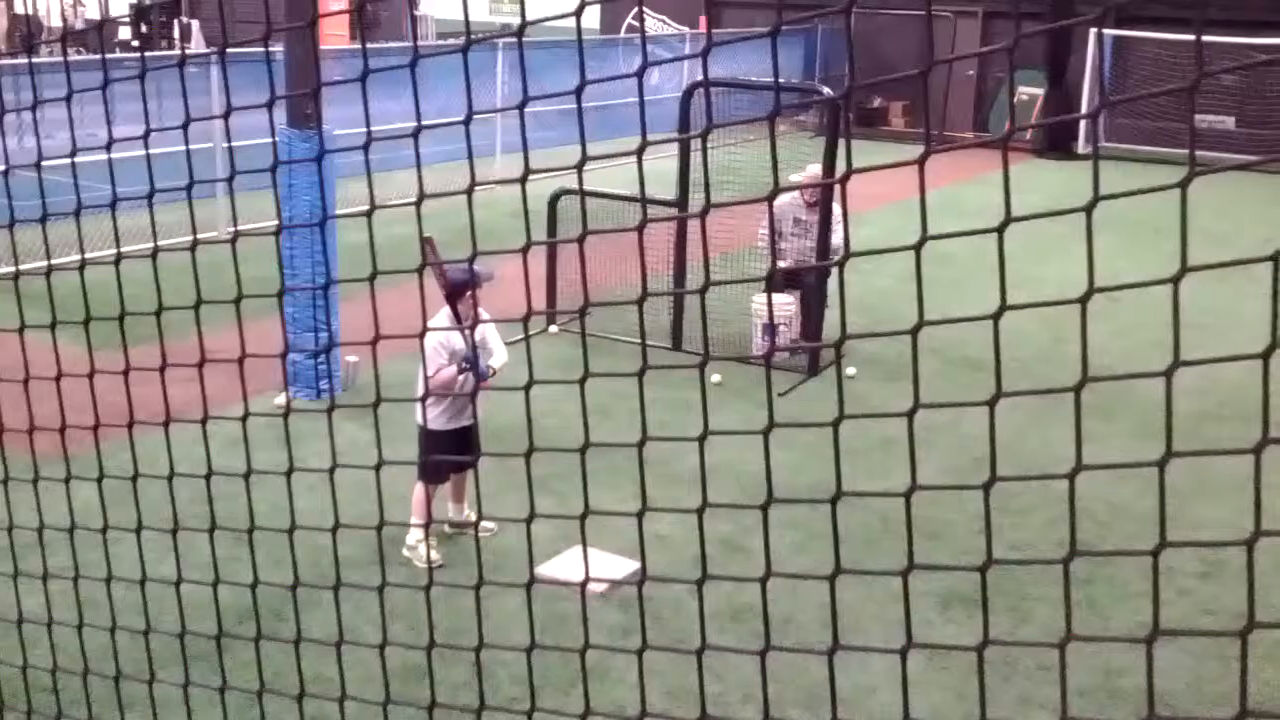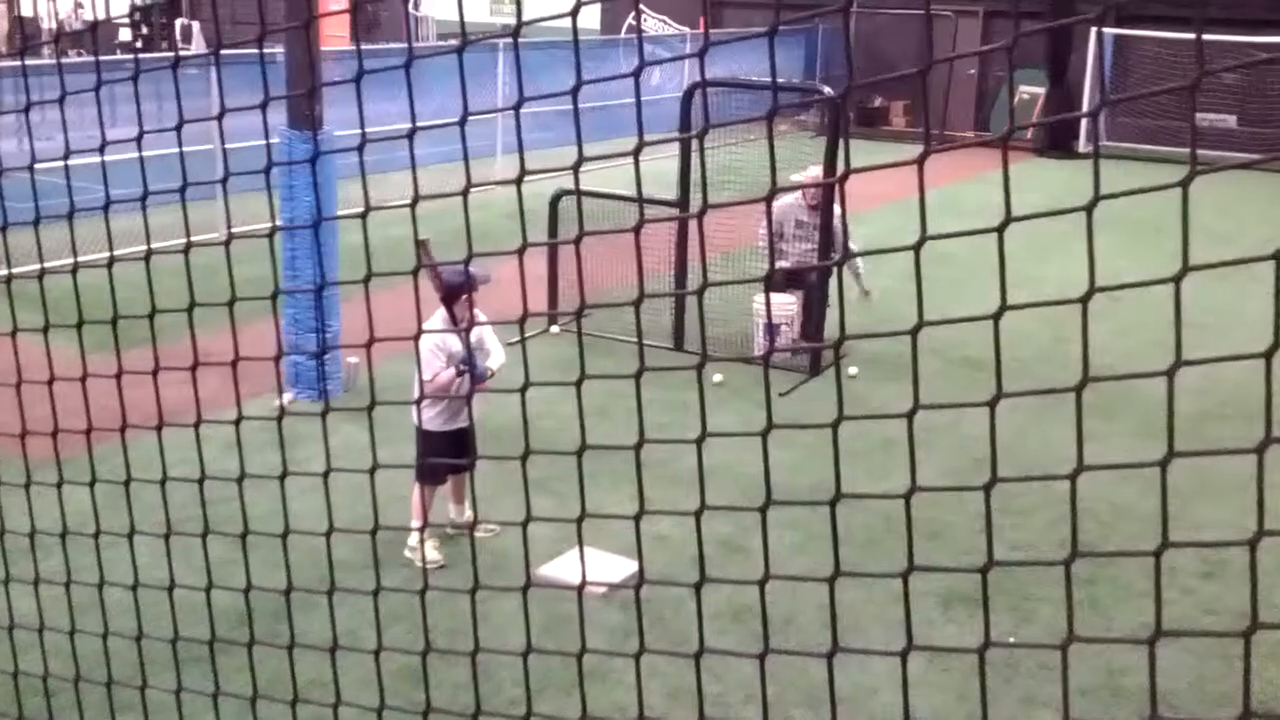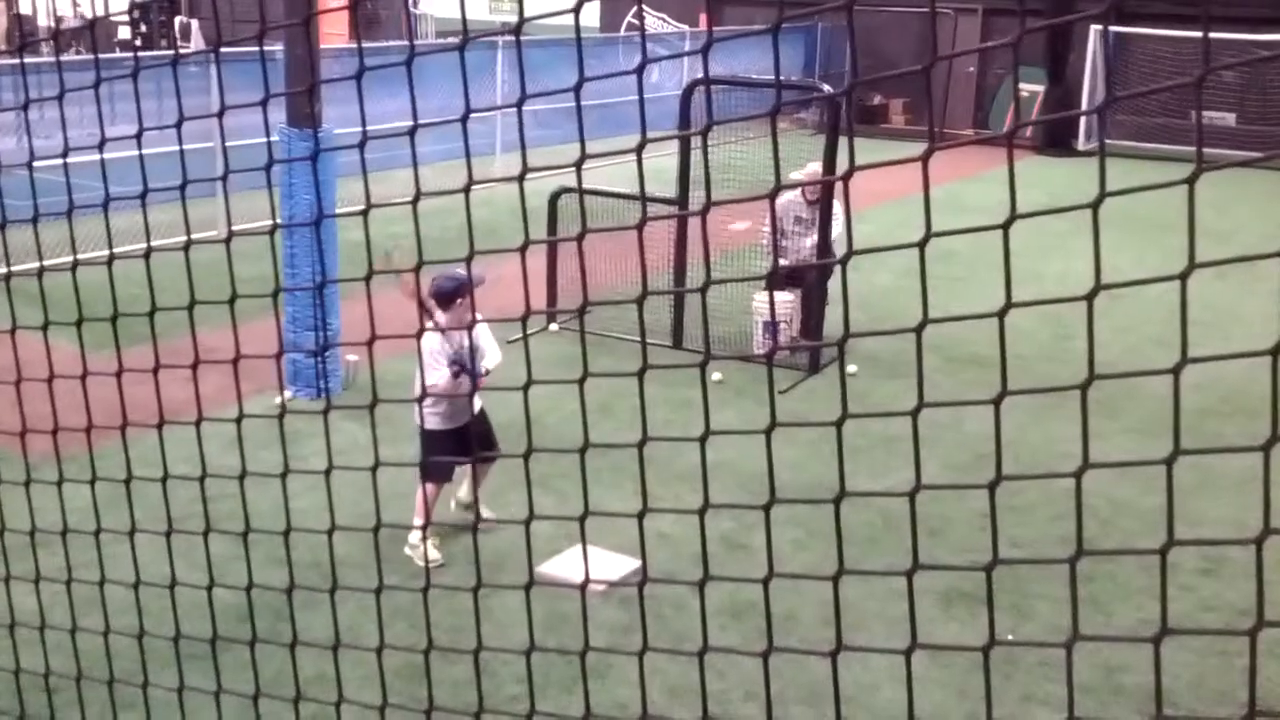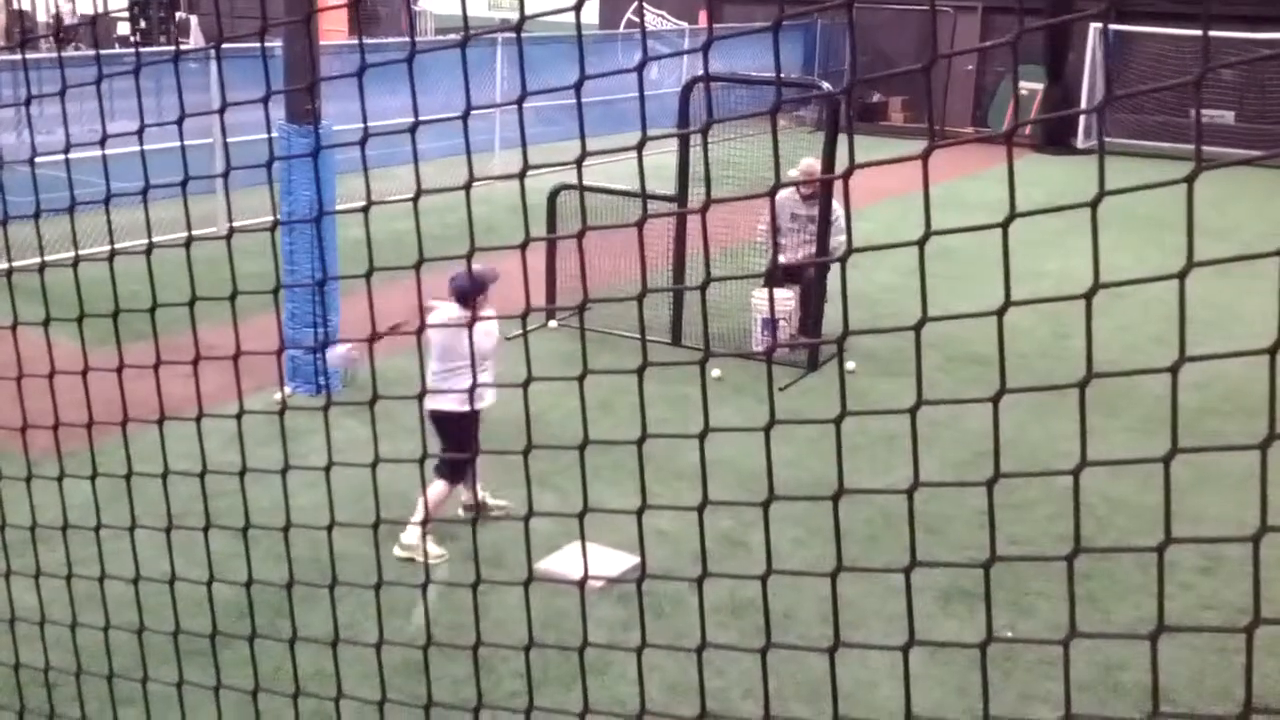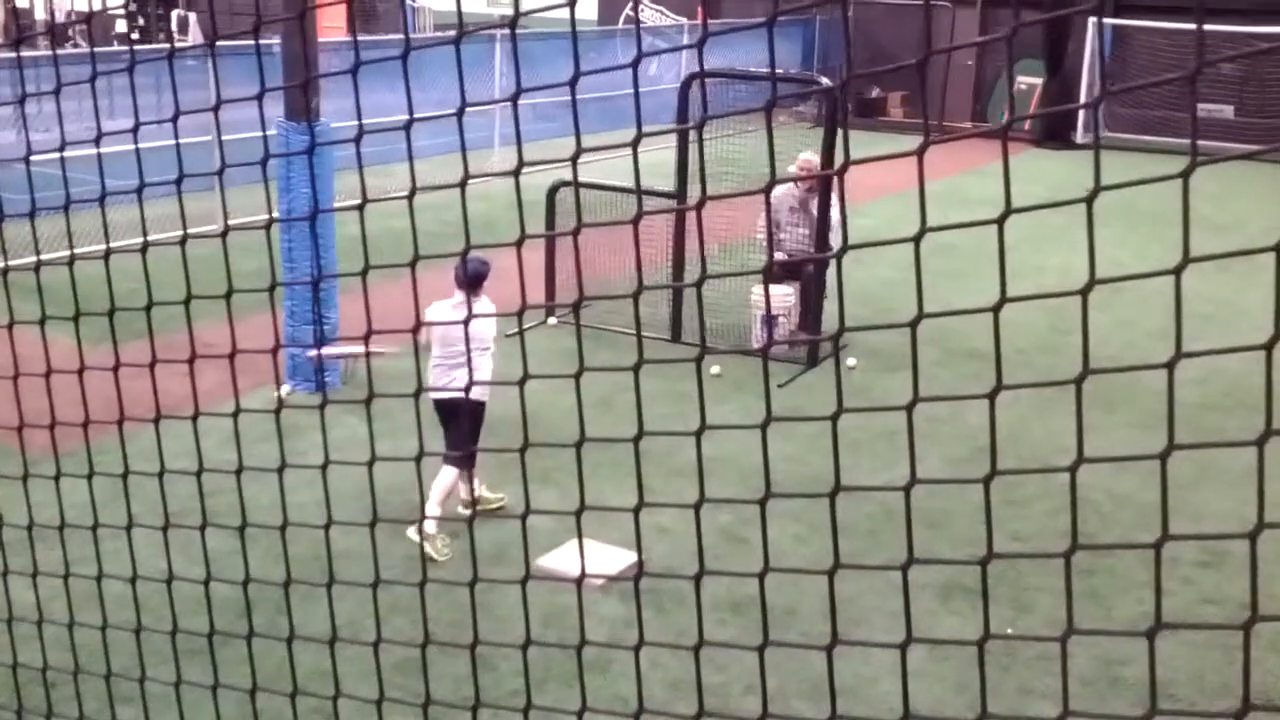
dt=0.5s
person 1, frame 1
left shoulder: (480, 317)
right shoulder: (437, 332)
left elbow: (500, 351)
right elbow: (432, 383)
left wrist: (489, 368)
right wrist: (461, 366)
left hip: (465, 410)
right hip: (437, 418)
left knee: (461, 467)
right knee: (431, 477)
left ankle: (458, 516)
right ankle: (416, 537)
person 1, frame 2
left shoulder: (477, 320)
right shoulder: (433, 335)
left elbow: (497, 352)
right elbow: (430, 386)
left wrist: (486, 370)
right wrist: (459, 368)
left hip: (462, 412)
right hip: (435, 419)
left knee: (461, 469)
right knee: (429, 479)
left ankle: (461, 518)
right ankle: (418, 538)
person 1, frame 3
left shoulder: (474, 320)
right shoulder: (433, 339)
left elbow: (493, 353)
right elbow: (435, 388)
left wrist: (480, 370)
right wrist: (454, 371)
left hip: (469, 406)
right hip: (437, 417)
left knee: (486, 454)
right knee: (435, 477)
left ankle: (467, 498)
right ankle: (418, 536)
person 1, frame 4
left shoulder: (438, 319)
right shoulder: (489, 322)
left hip: (435, 401)
right hip: (462, 406)
left knee: (466, 453)
right knee: (450, 471)
left ankle: (473, 499)
right ankle: (413, 535)
person 1, frame 5
left shoulder: (436, 310)
right shoulder: (488, 309)
left elbow: (425, 339)
left hip: (440, 391)
right hip: (471, 393)
left knee: (463, 446)
right knee: (457, 457)
left ankle: (471, 494)
right ankle: (428, 522)
person 2, frame 1
left shoulder: (833, 210)
right shoulder: (783, 203)
left elbow: (837, 247)
right elbow: (766, 234)
right wrist: (775, 260)
left hip: (814, 266)
right hip: (784, 265)
left knee: (813, 283)
right knee: (773, 283)
person 2, frame 2
left shoulder: (834, 212)
right shoulder: (784, 204)
left elbow: (847, 249)
right elbow: (767, 235)
left wrist: (861, 283)
right wrist: (777, 260)
left hip: (815, 267)
right hip: (786, 266)
left knee: (815, 284)
right knee: (774, 283)
left ankle: (812, 339)
person 2, frame 3
left shoulder: (833, 207)
right shoulder: (785, 201)
left elbow: (831, 233)
right elbow: (769, 232)
left wrist: (810, 243)
right wrist: (777, 258)
left hip: (816, 265)
right hip: (787, 263)
left knee: (814, 283)
right knee: (773, 280)
left ankle: (810, 337)
person 2, frame 4
left shoulder: (830, 205)
right shoulder: (781, 198)
left elbow: (837, 242)
right elbow: (765, 230)
left wrist: (808, 253)
right wrist: (776, 253)
left hip: (814, 260)
right hip: (784, 259)
left knee: (813, 279)
right knee: (772, 276)
left ankle: (809, 333)
person 2, frame 5
left shoulder: (827, 199)
right shoulder: (779, 194)
left elbow: (828, 233)
right elbow: (765, 226)
left wrist: (807, 209)
right wrist: (773, 251)
left hip: (813, 256)
right hip: (783, 254)
left knee: (812, 274)
right knee: (771, 272)
left ankle: (808, 329)
